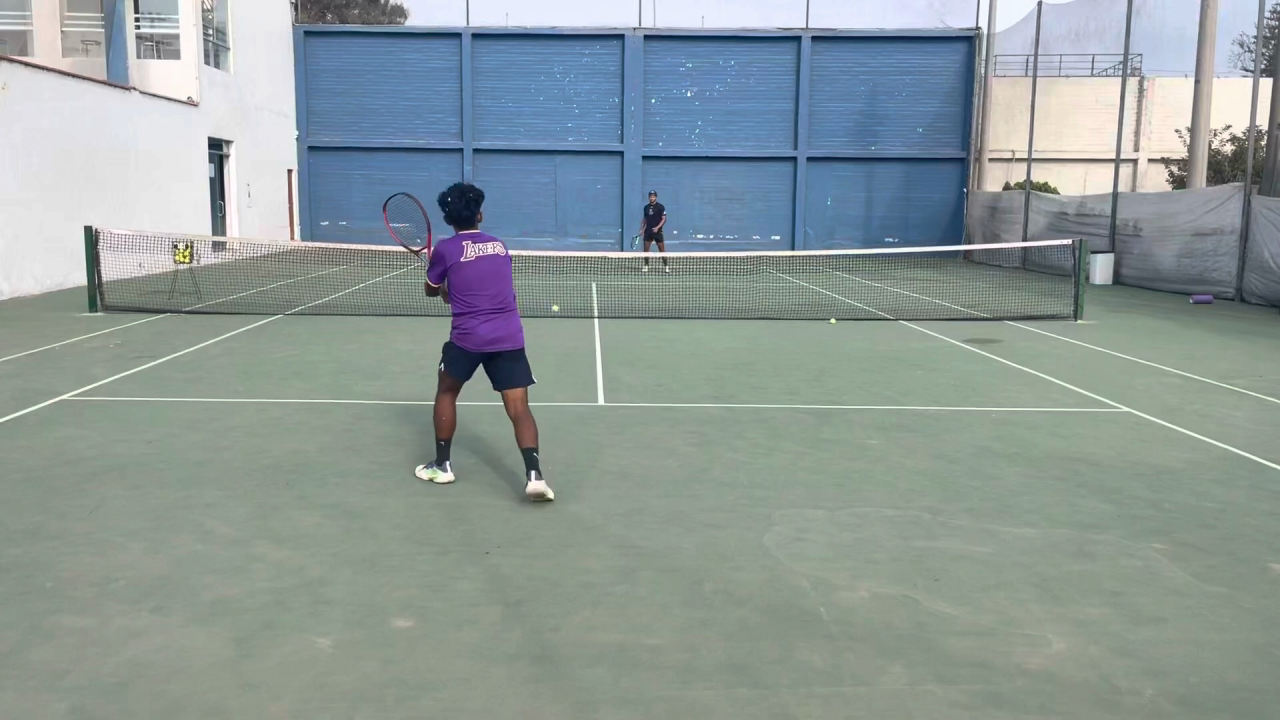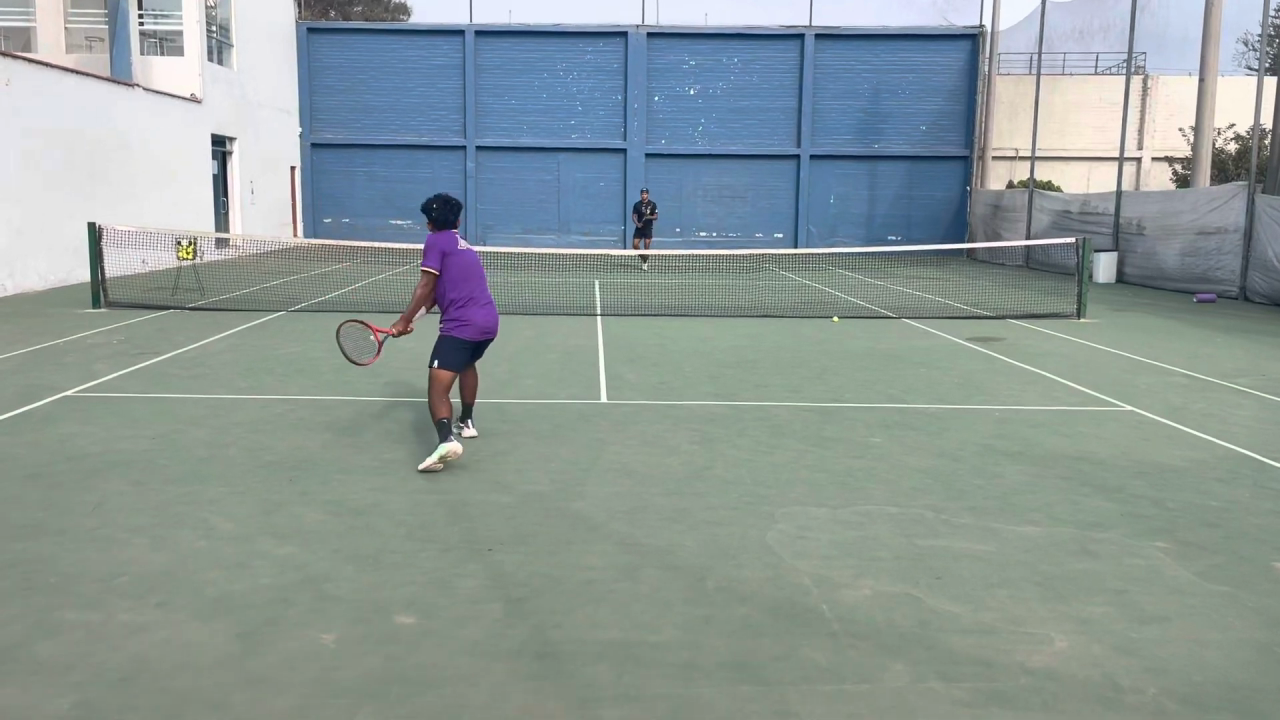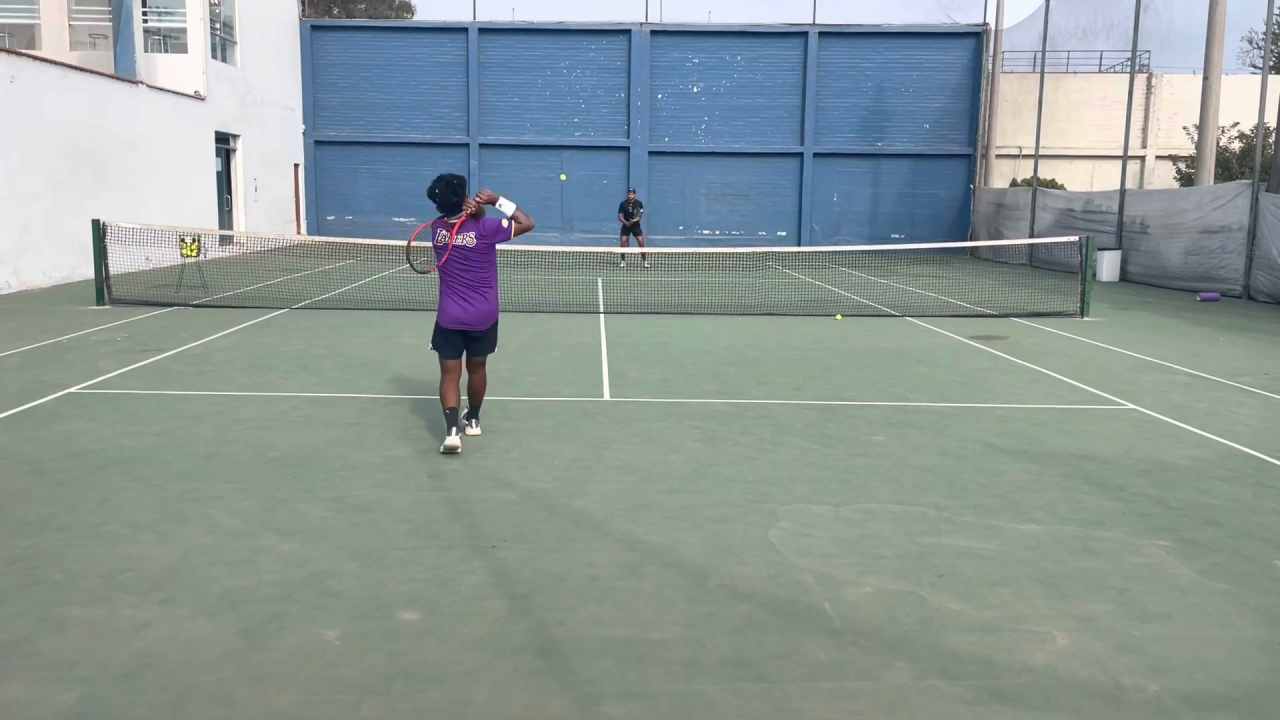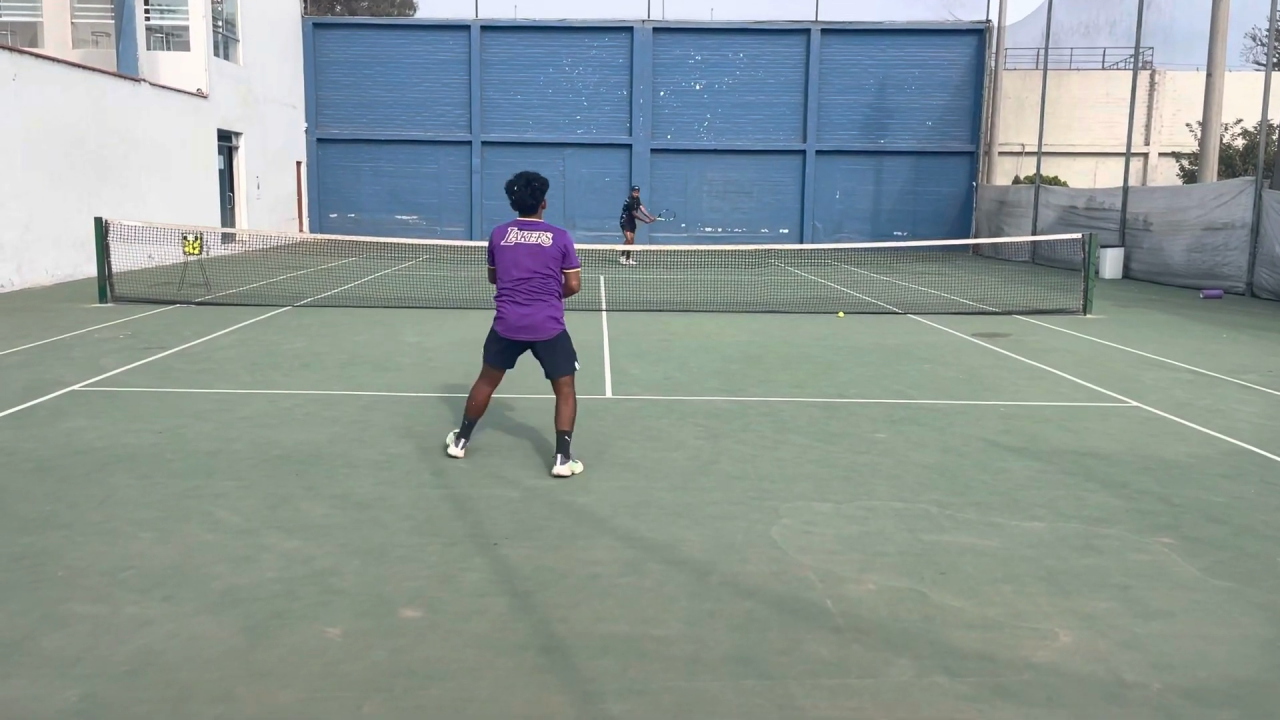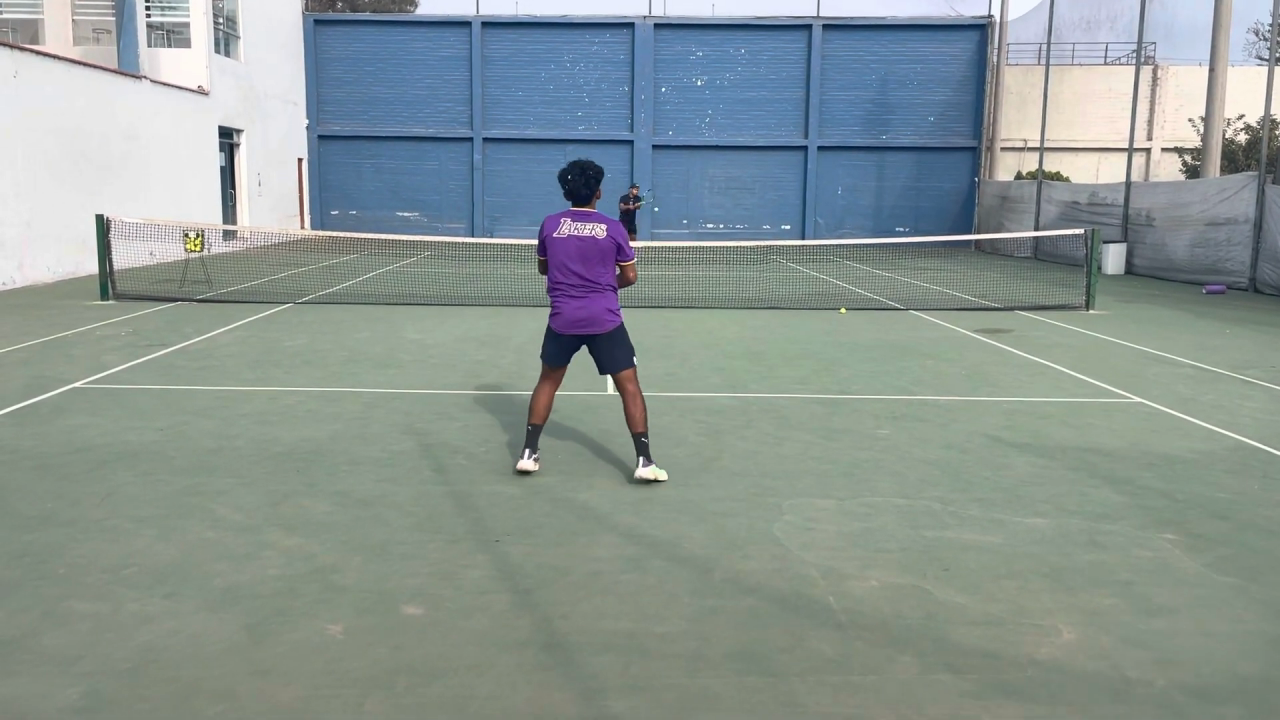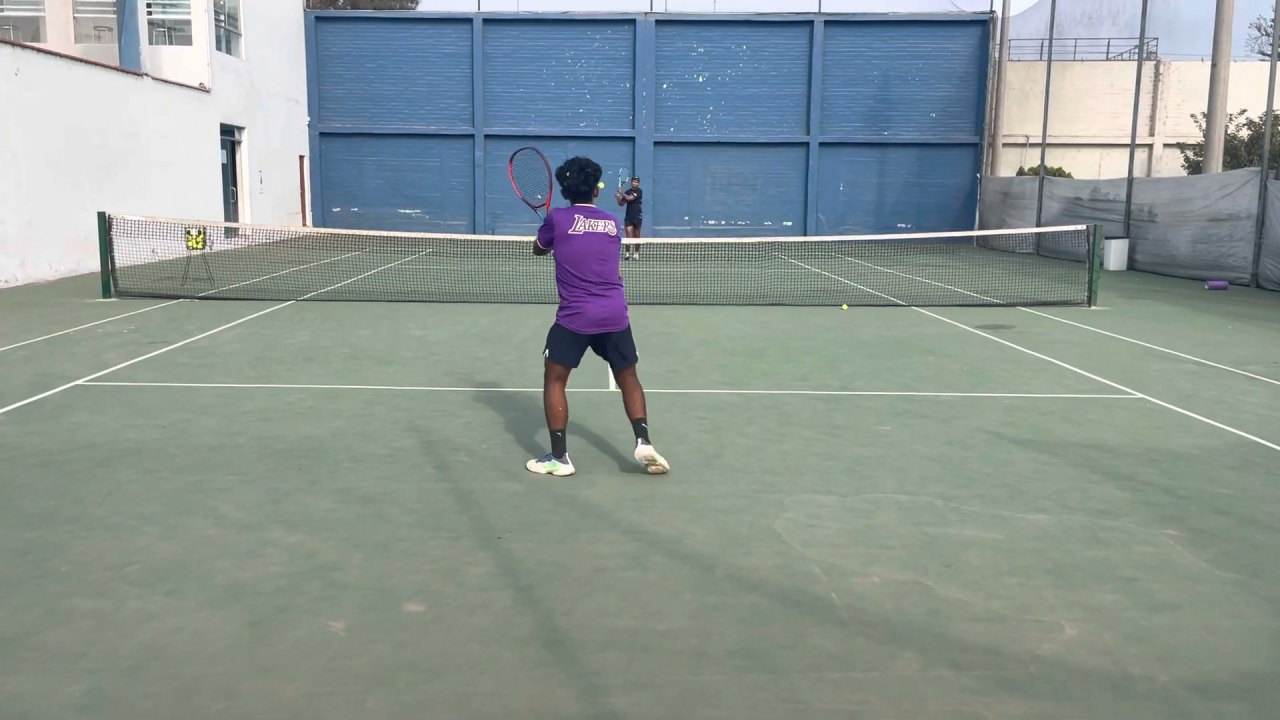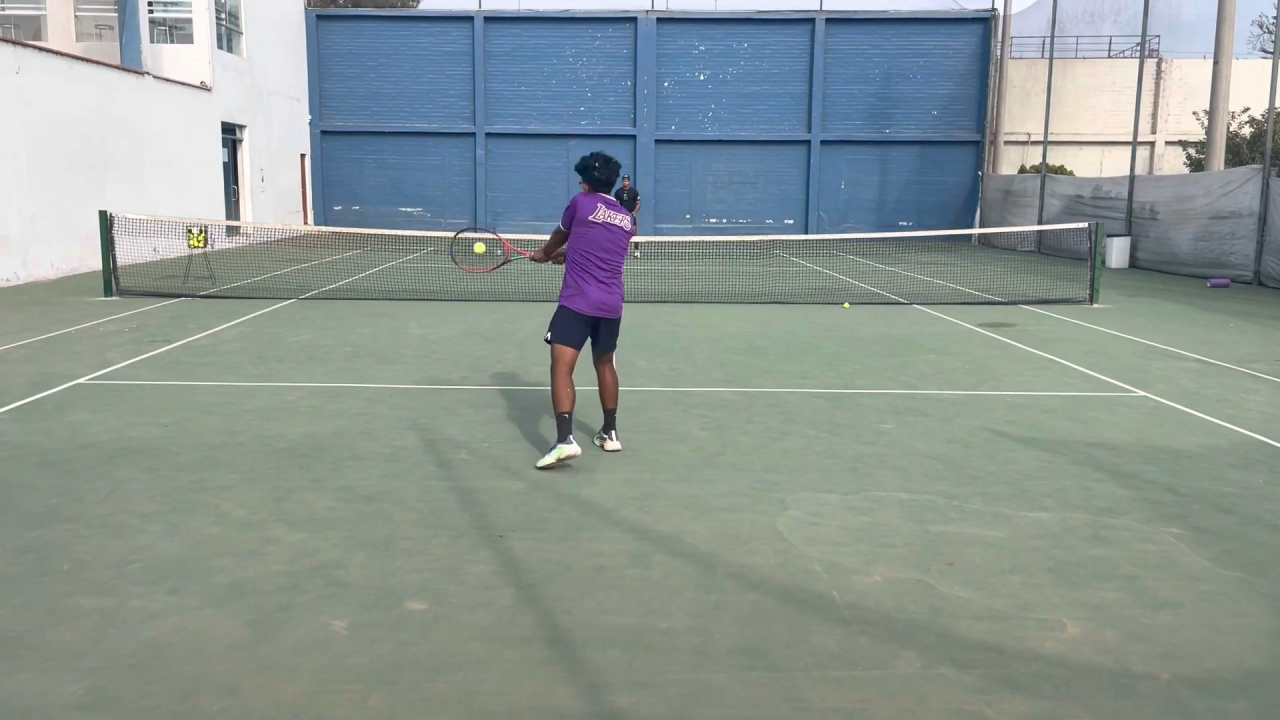
dt=0.7s
person 1, frame 1
left shoulder: (444, 249)
right shoulder: (500, 246)
left elbow: (433, 289)
left hip: (468, 339)
right hip: (509, 337)
left knee: (446, 393)
right knee: (519, 410)
left ankle: (442, 466)
right ankle: (534, 474)
person 1, frame 2
left shoulder: (435, 240)
right shoulder: (463, 245)
left elbow: (426, 286)
right elbow: (437, 292)
left wrist: (405, 319)
right wrist: (410, 317)
left hip: (461, 326)
right hip: (488, 322)
left knee: (438, 390)
right knee: (466, 366)
left ankle: (447, 439)
right ankle: (466, 421)
person 1, frame 3
left shoulder: (436, 228)
right shoulder: (485, 228)
right elbow: (527, 223)
left wrist: (476, 208)
right wrist: (496, 199)
left hip: (449, 316)
right hip: (484, 315)
left knee: (449, 374)
right knee: (476, 367)
left ankle: (452, 430)
right ankle: (472, 420)
person 1, frame 4
left shoulder: (499, 234)
right shoulder: (560, 237)
right elbow: (573, 285)
left hip: (507, 324)
right hip: (548, 326)
left knee: (487, 381)
right knee: (565, 390)
left ankle: (460, 440)
right ankle: (563, 458)
person 1, frame 5
left shoulder: (549, 225)
right shoulder: (612, 229)
left elbow: (544, 269)
right elbow: (630, 277)
left hip: (563, 320)
right hip: (604, 320)
left knee: (547, 382)
right knee: (629, 387)
left ankle: (528, 452)
right ankle: (644, 461)
person 1, frame 6
left shoulder: (557, 218)
right shoulder: (612, 223)
left elbow: (539, 249)
left hip: (574, 318)
right hip: (615, 316)
left knee: (554, 381)
right knee: (628, 380)
left ankle: (559, 457)
right ankle: (644, 443)
person 1, frame 7
left shoulder: (579, 204)
right shoulder: (626, 219)
left elbow: (559, 237)
left wrist: (545, 253)
left hip: (576, 303)
right hip: (611, 305)
left knee: (561, 369)
right knee: (604, 364)
left ankle: (565, 439)
right ankle: (609, 433)
